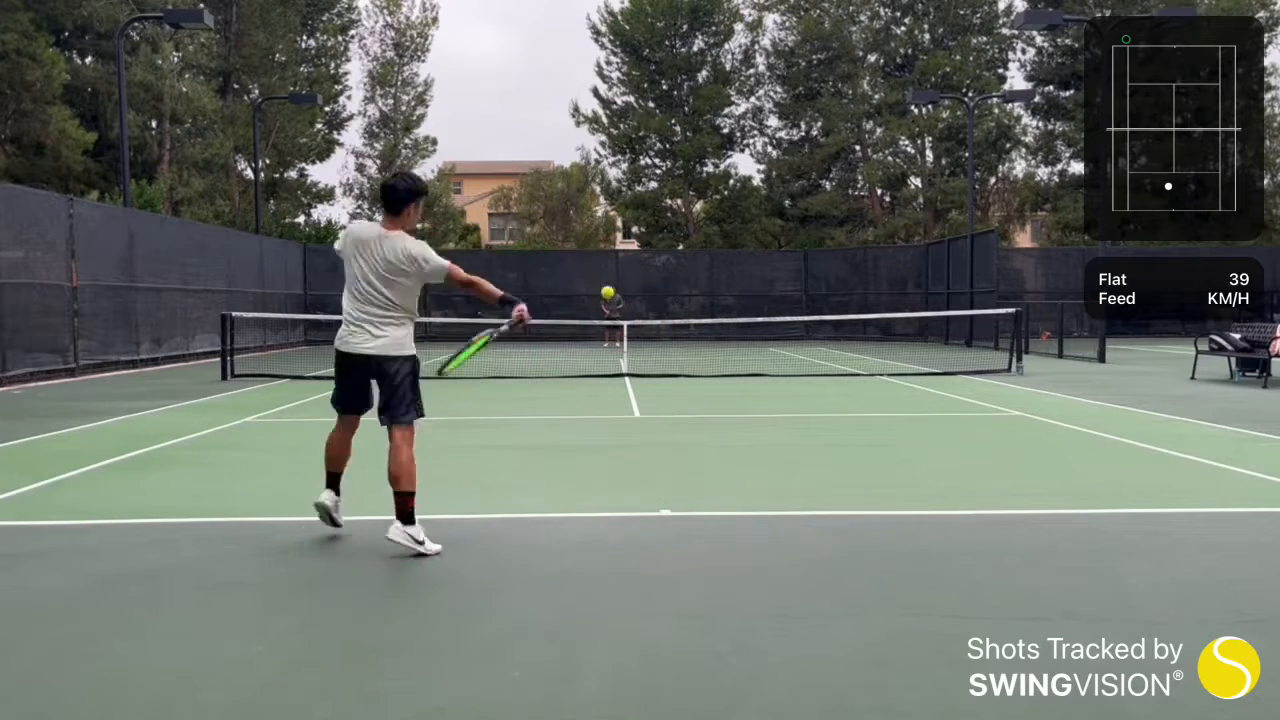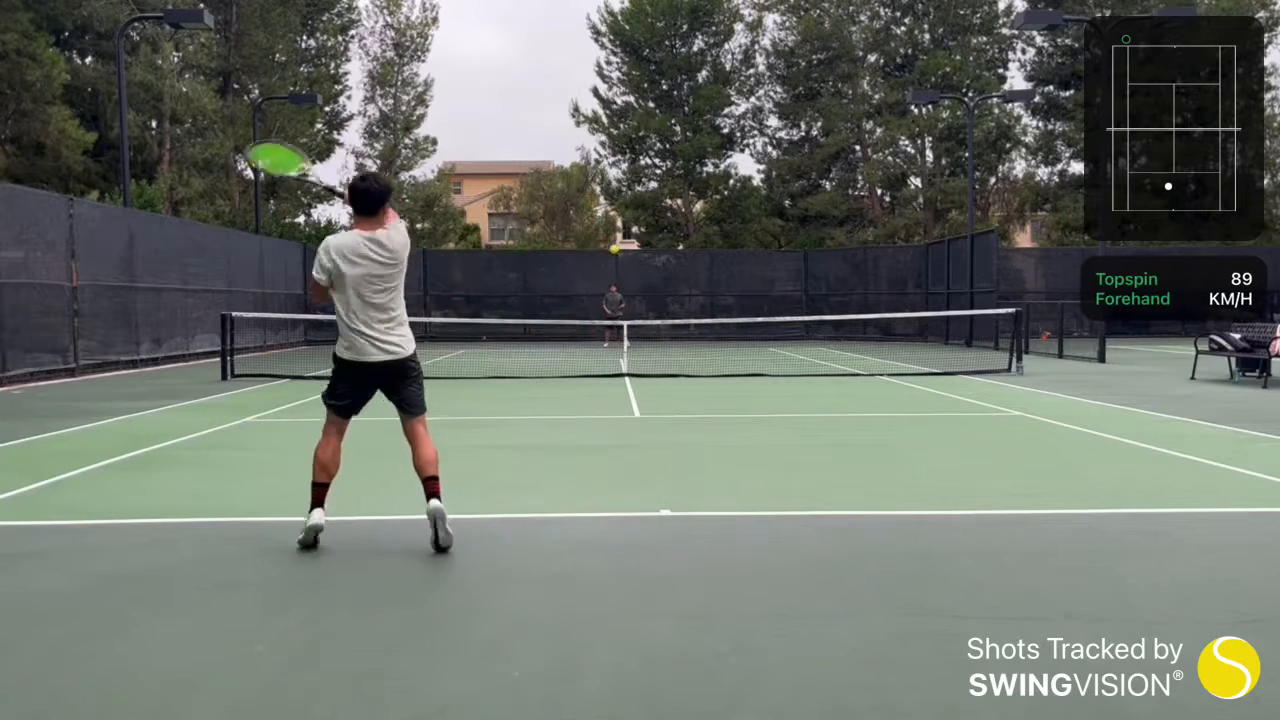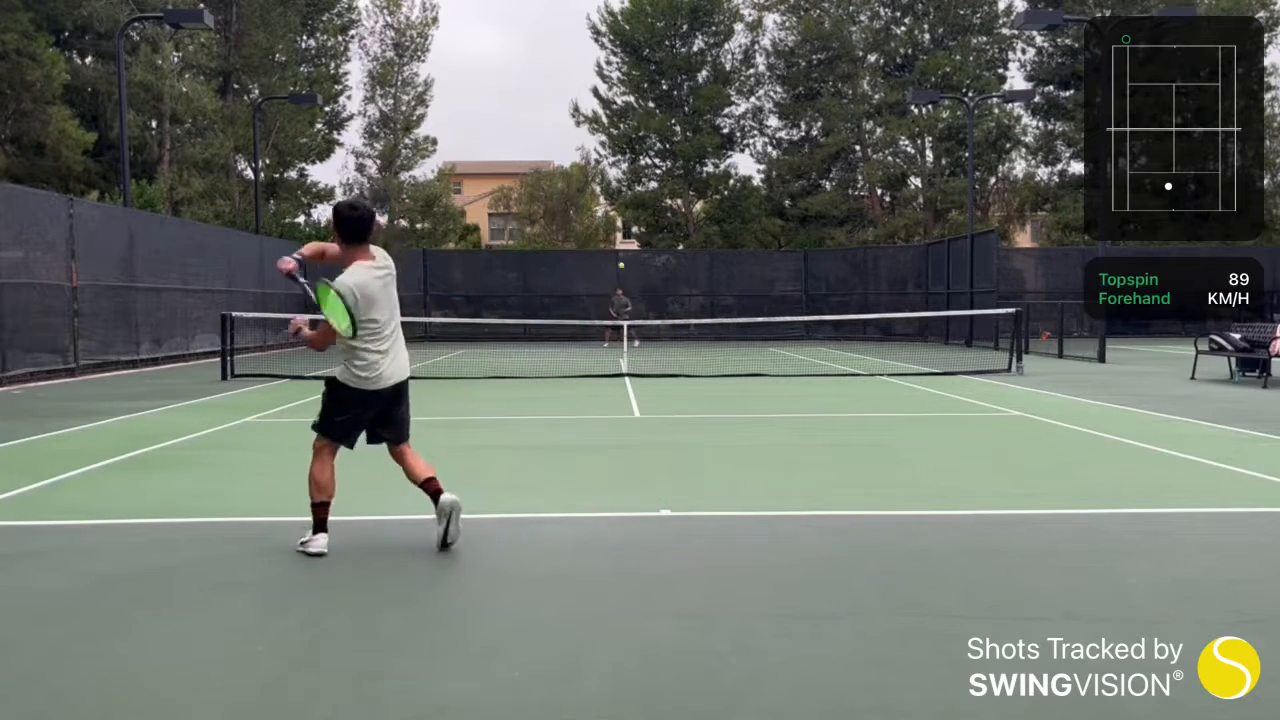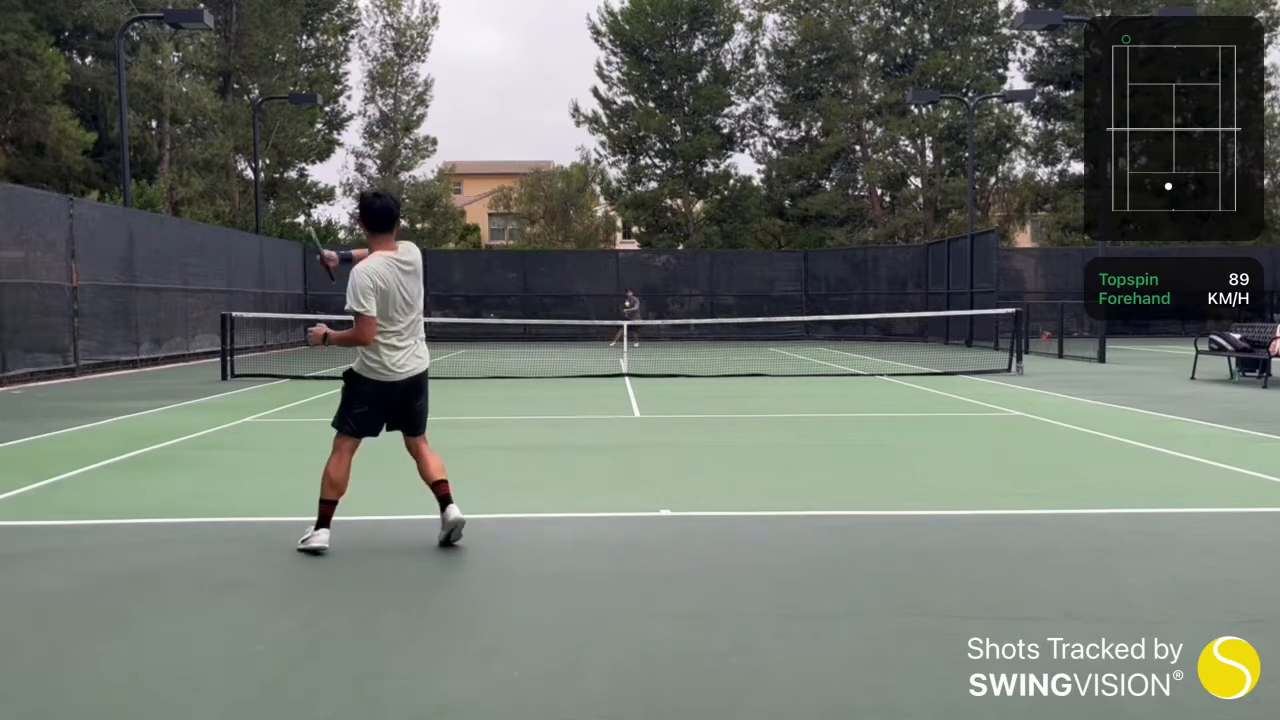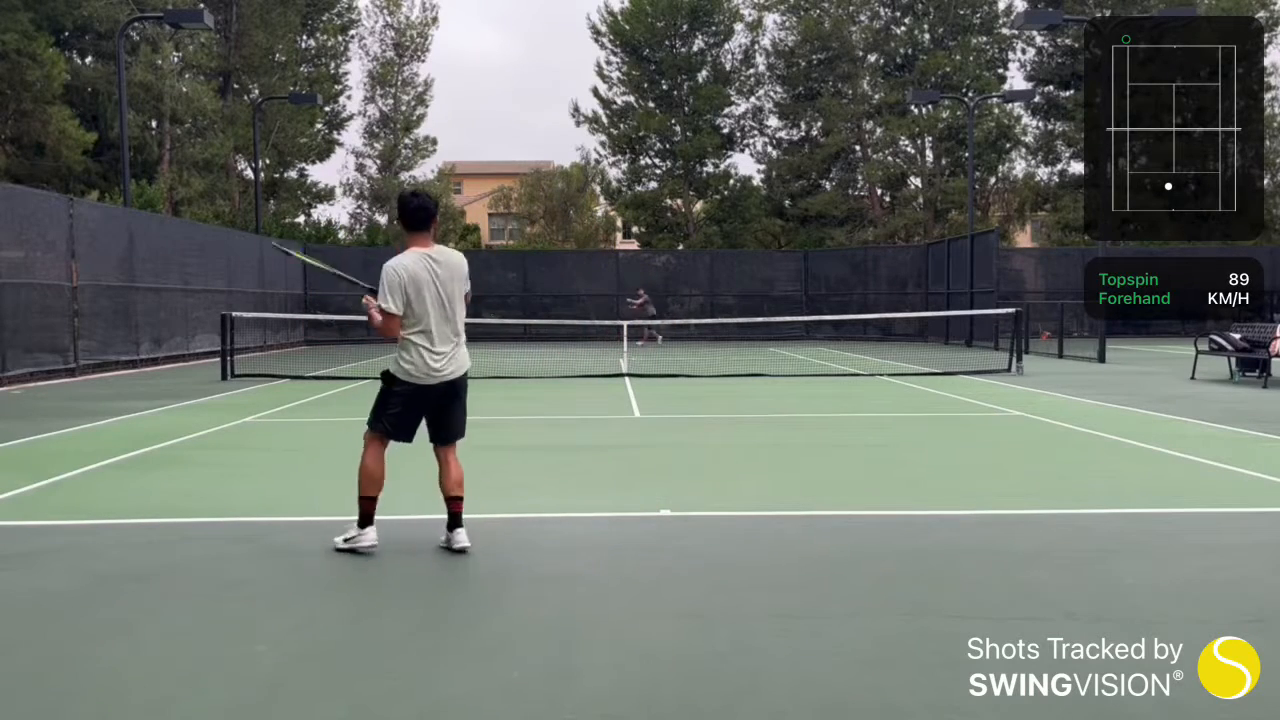
dt=0.2s
person 1, frame 1
left shoulder: (354, 232)
right shoulder: (414, 251)
right elbow: (464, 280)
right wrist: (510, 302)
left hip: (349, 347)
right hip: (393, 352)
left knee: (346, 423)
right knee: (401, 436)
left ankle: (330, 494)
right ankle: (405, 524)
person 1, frame 2
left shoulder: (333, 246)
right shoulder: (397, 237)
left elbow: (319, 295)
right elbow: (391, 216)
right wrist: (382, 207)
left hip: (354, 355)
right hip: (399, 354)
left knee: (333, 430)
right knee: (417, 430)
left ankle: (317, 512)
right ankle: (434, 501)
person 1, frame 3
left shoulder: (347, 285)
right shoulder: (383, 257)
left elbow: (320, 342)
right elbow: (323, 248)
left wrist: (301, 331)
right wrist: (296, 258)
left hip: (357, 383)
right hip: (396, 377)
left knee: (323, 451)
right knee: (402, 451)
left ankle: (319, 534)
right ankle: (442, 498)
person 1, frame 4
left shoulder: (364, 273)
right shoulder: (412, 253)
left elbow: (365, 336)
left wrist: (326, 336)
right wrist: (341, 256)
left hip: (376, 374)
right hip: (416, 369)
left knee: (343, 447)
right knee: (418, 444)
left ankle: (321, 529)
right ankle: (449, 509)
person 1, frame 5
left shoulder: (395, 268)
right shoulder: (458, 261)
left elbow: (391, 331)
left wrist: (373, 314)
left hip: (412, 375)
right hip: (454, 372)
left knee: (374, 444)
right knee: (447, 452)
left ankle: (365, 528)
right ankle: (457, 529)
